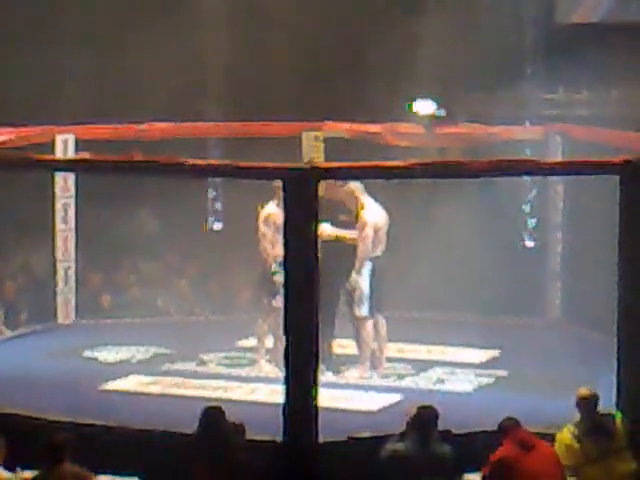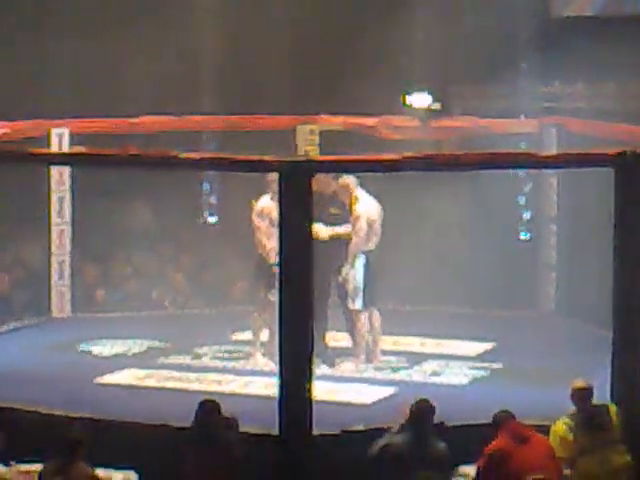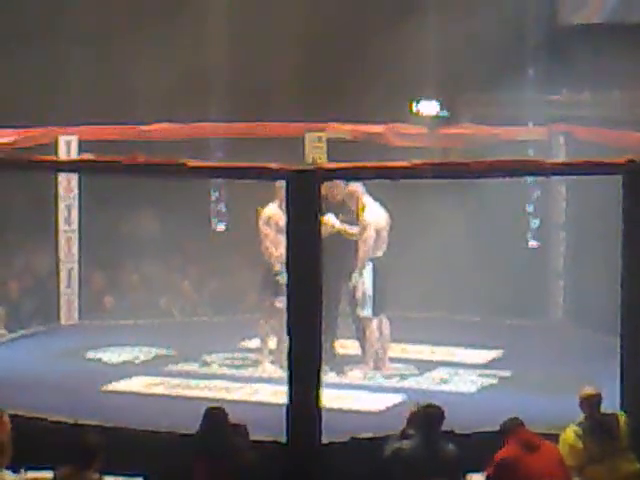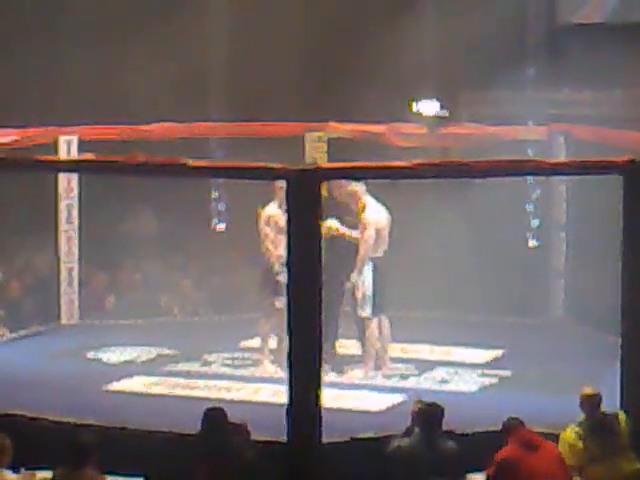
dt=0.5s
person 1, frame 1
left shoulder: (367, 214)
right shoulder: (379, 211)
left elbow: (365, 246)
left wrist: (355, 272)
left hip: (367, 265)
right hip: (377, 263)
left knee: (364, 316)
right knee: (376, 313)
left ankle: (364, 365)
right ankle: (380, 359)
person 1, frame 2
left shoulder: (360, 208)
right shoulder: (374, 204)
left elbow: (357, 239)
left wrist: (348, 265)
left hip: (361, 258)
right hip: (372, 256)
left knee: (359, 309)
right knee: (371, 307)
left ankle: (360, 357)
right ankle: (375, 352)
person 1, frame 3
left shoulder: (368, 215)
right shoulder: (380, 211)
left elbow: (366, 247)
left wrist: (357, 272)
left hip: (369, 266)
right hip: (380, 264)
left knee: (368, 316)
right knee: (380, 314)
left ankle: (369, 364)
right ankle: (383, 360)
person 1, frame 4
left shoulder: (369, 215)
right shoulder: (382, 211)
left elbow: (366, 246)
left wrist: (356, 272)
right wrist: (343, 230)
left hip: (370, 265)
right hip: (379, 263)
left knee: (368, 316)
right knee: (380, 313)
left ankle: (369, 364)
right ankle: (384, 360)
person 2, frame 1
left shoulder: (351, 206)
right shoulder: (320, 205)
left elbow: (360, 235)
left wrist: (335, 232)
right wrist: (319, 234)
left hip: (348, 267)
right hip: (327, 266)
right knee: (326, 310)
right ankle: (326, 354)
person 2, frame 2
left shoulder: (343, 198)
right shoulder: (312, 198)
left elbow: (353, 228)
left wrist: (330, 231)
right wrist: (313, 230)
left hip: (343, 259)
right hip: (319, 259)
right knee: (319, 303)
right ankle: (320, 348)
person 2, frame 3
right shoulder: (321, 204)
right elbow: (320, 232)
left wrist: (339, 226)
right wrist: (324, 230)
left hip: (353, 265)
right hip: (329, 266)
right knee: (329, 310)
right ankle: (329, 355)
person 2, frame 4
right shoulder: (326, 206)
right elbow: (320, 233)
left wrist: (342, 229)
right wrist: (327, 230)
right hip: (333, 266)
right knee: (331, 311)
right ankle: (329, 355)
person 3, frame 1
left shoulder: (283, 211)
right shoulder: (269, 212)
right elbow: (265, 244)
right wrist: (274, 270)
left hip: (284, 267)
right hip: (275, 268)
left knee: (281, 312)
right knee: (270, 312)
left ankle: (278, 354)
right ankle: (261, 356)
person 3, frame 2
left shoulder: (277, 205)
right shoulder: (263, 205)
right elbow: (261, 236)
right wrist: (273, 261)
left hip: (277, 259)
right hip: (268, 260)
left knee: (276, 304)
right knee: (265, 305)
left ankle: (272, 348)
right ankle: (256, 349)
person 3, frame 3
left shoulder: (285, 212)
right shoulder: (270, 213)
right elbow: (268, 245)
right wrist: (278, 270)
left hip: (286, 266)
right hip: (276, 268)
left knee: (283, 312)
right knee: (272, 312)
left ankle: (281, 356)
right ankle: (265, 357)
person 3, frame 4
left shoulder: (285, 212)
right shoulder: (270, 212)
right elbow: (268, 244)
right wrist: (278, 269)
left hip: (286, 266)
right hip: (276, 267)
left knee: (284, 311)
right knee: (273, 311)
left ankle: (281, 356)
right ankle: (265, 357)
